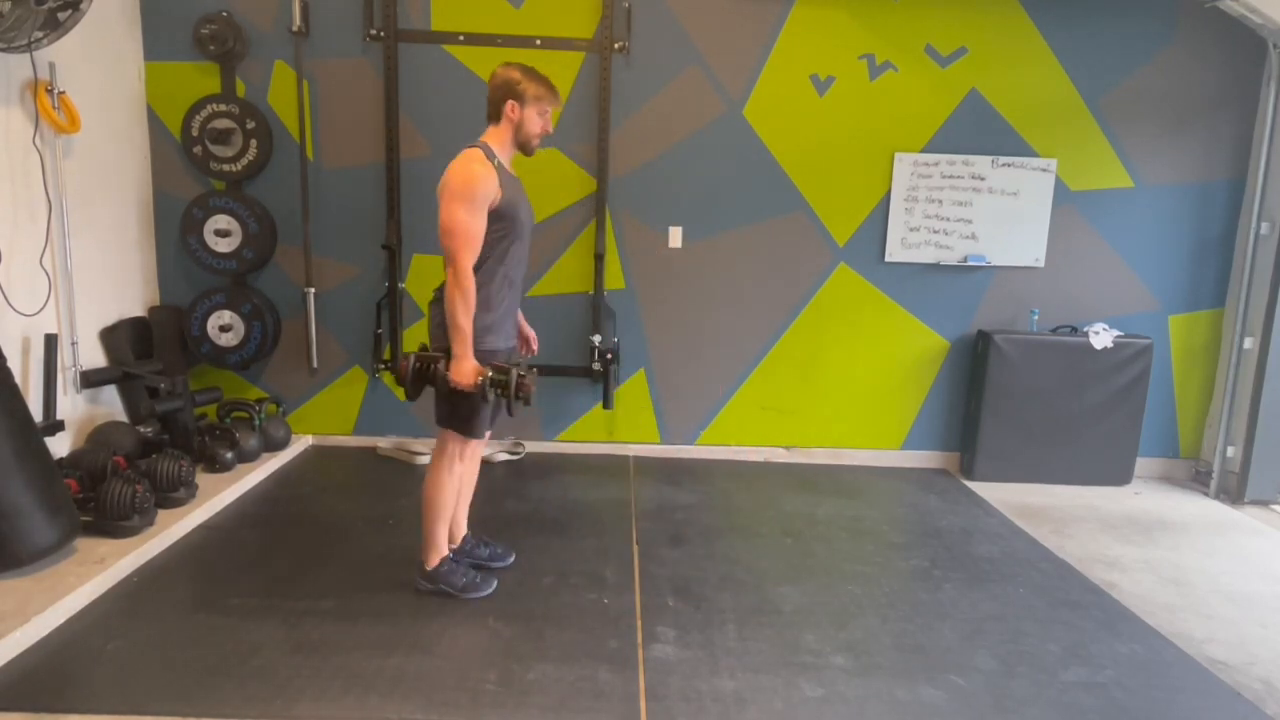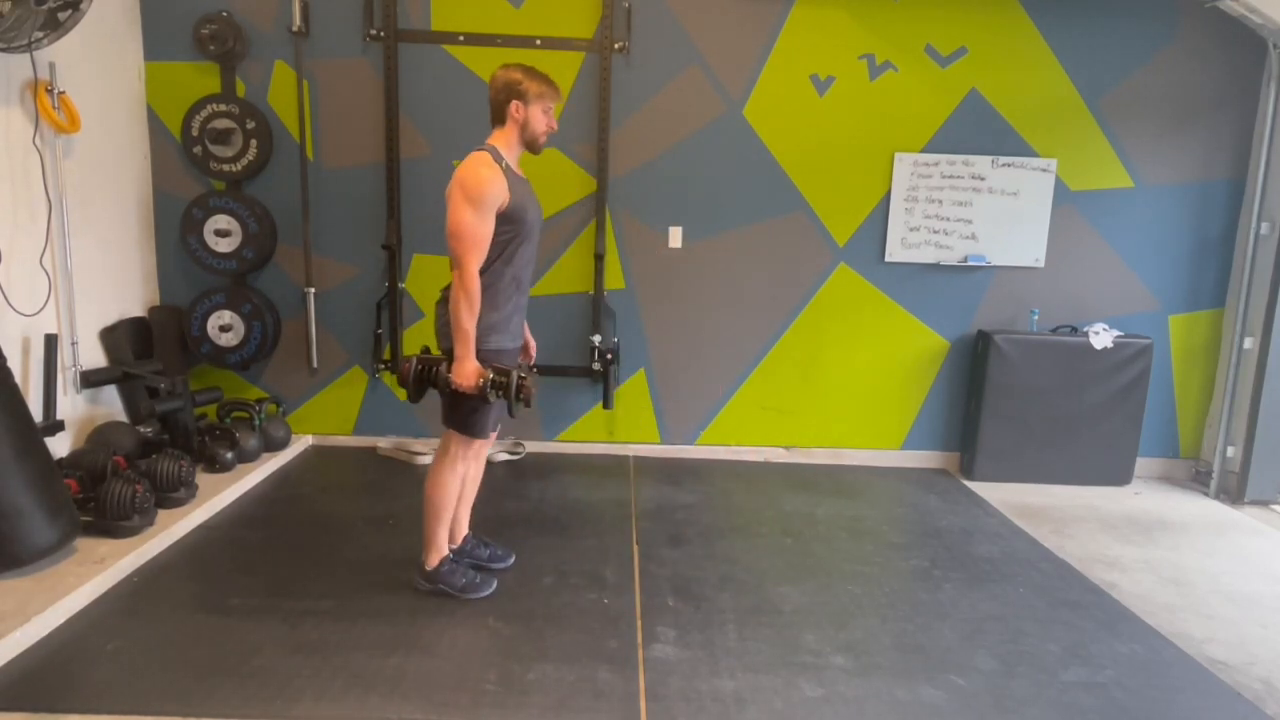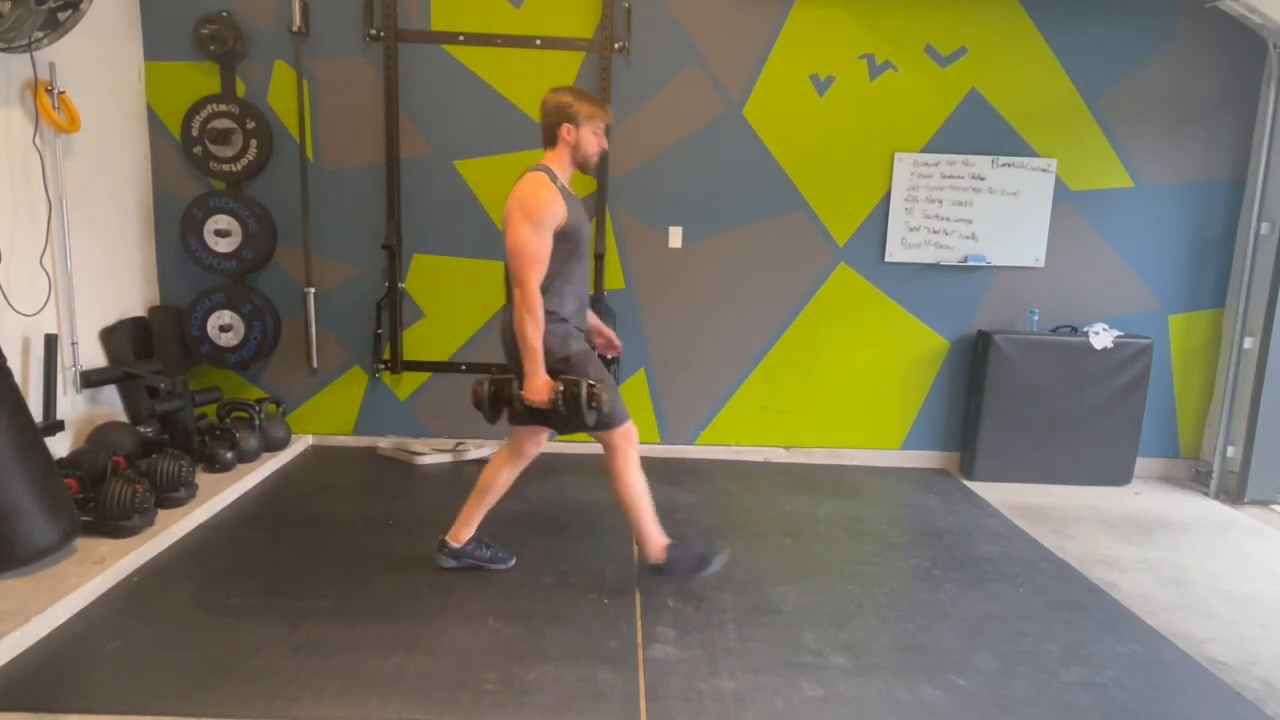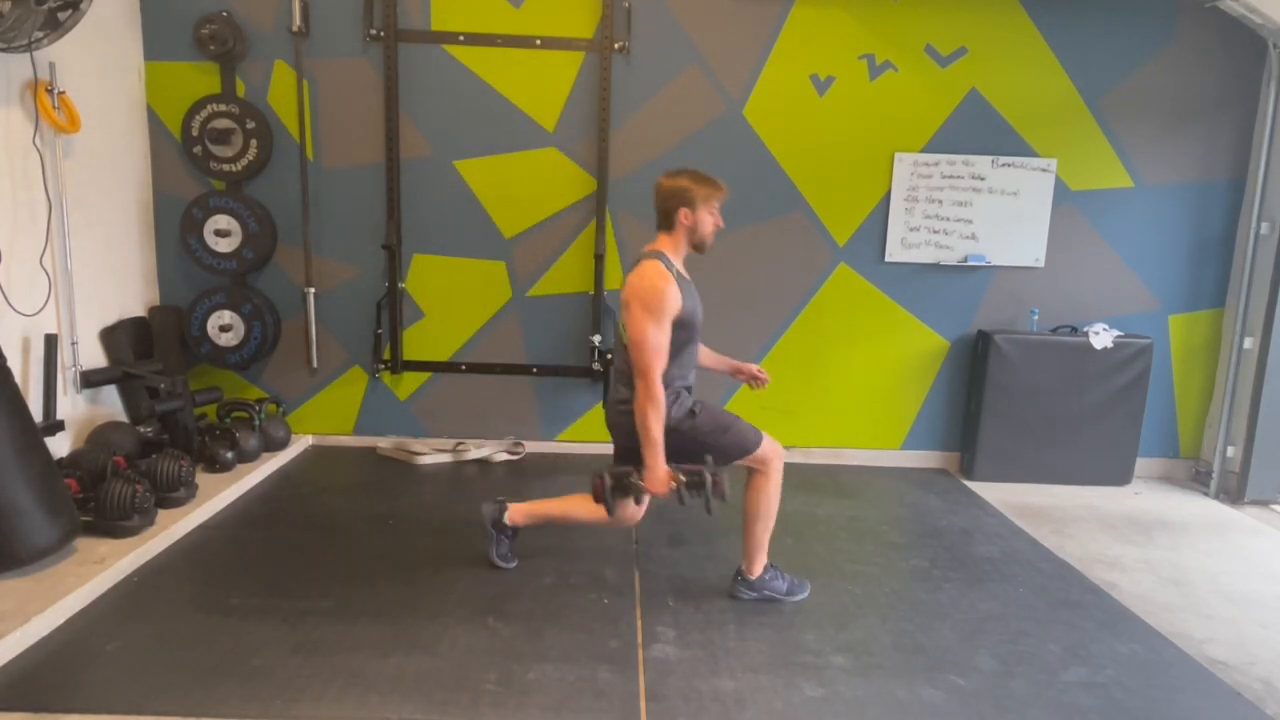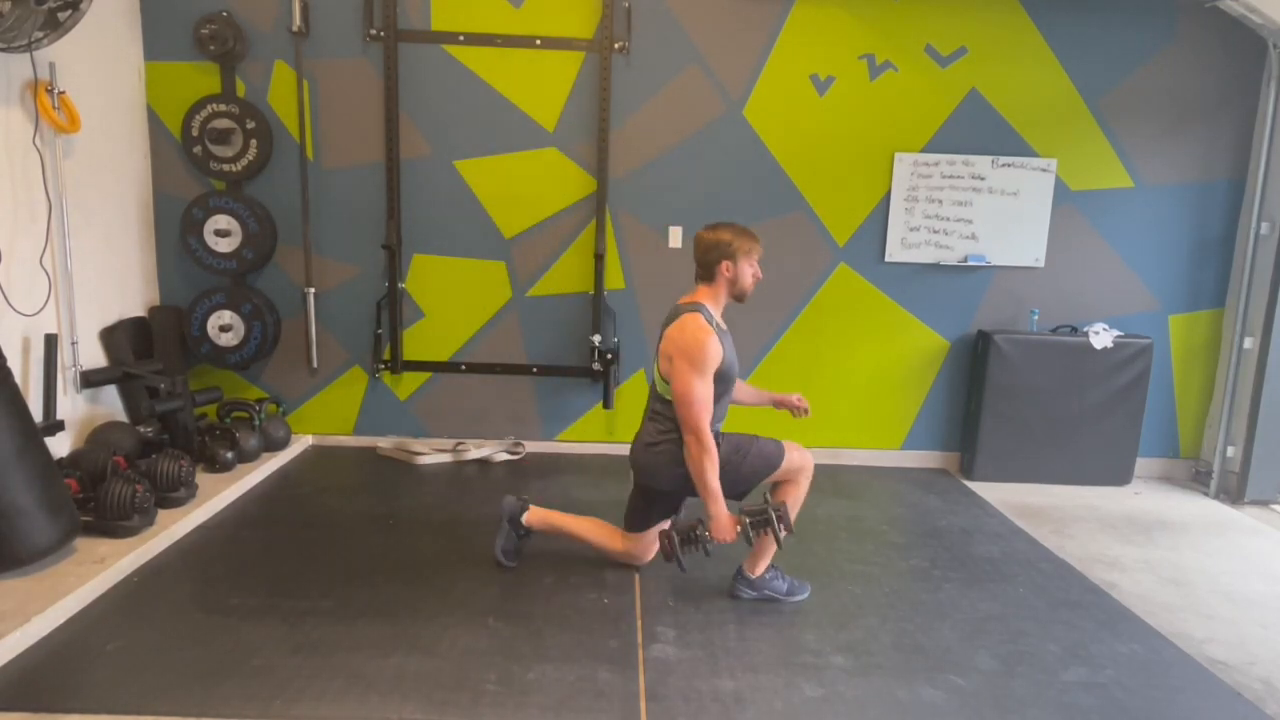
dt=0.4s
person 1, frame 1
left shoulder: (501, 171)
right shoulder: (473, 171)
right elbow: (460, 269)
left wrist: (517, 322)
right wrist: (462, 352)
left hip: (493, 333)
right hip: (471, 337)
left knee: (475, 439)
right knee: (456, 445)
left ankle: (458, 540)
right ankle: (435, 564)
person 1, frame 2
left shoulder: (509, 172)
right shoulder: (481, 173)
right elbow: (467, 272)
left wrist: (520, 328)
right wrist: (465, 354)
left hip: (500, 332)
right hip: (479, 336)
left knee: (475, 438)
right knee: (459, 447)
left ankle: (457, 540)
right ankle: (435, 563)
person 1, frame 3
left shoulder: (556, 190)
right shoulder: (538, 194)
right elbow: (526, 289)
left wrist: (592, 324)
right wrist: (535, 370)
left hip: (558, 336)
right hip: (548, 343)
left knee: (525, 444)
right knee: (621, 438)
left ankle: (457, 541)
right ankle: (659, 552)
person 1, frame 4
left shoulder: (671, 269)
right shoulder: (655, 282)
right elbow: (648, 381)
left wrist: (733, 365)
right wrist: (654, 462)
left hip: (651, 409)
right hip: (658, 412)
left knee: (625, 511)
right knee: (768, 459)
left ankle: (507, 516)
right ankle: (754, 574)
person 1, frame 5
left shoulder: (699, 314)
right shoulder: (697, 335)
right elbow: (696, 435)
left wrist: (774, 398)
right wrist: (717, 511)
left hip: (660, 451)
right hip: (676, 456)
left knee: (636, 550)
right knee: (799, 464)
left ankle: (525, 517)
right ankle: (756, 575)
